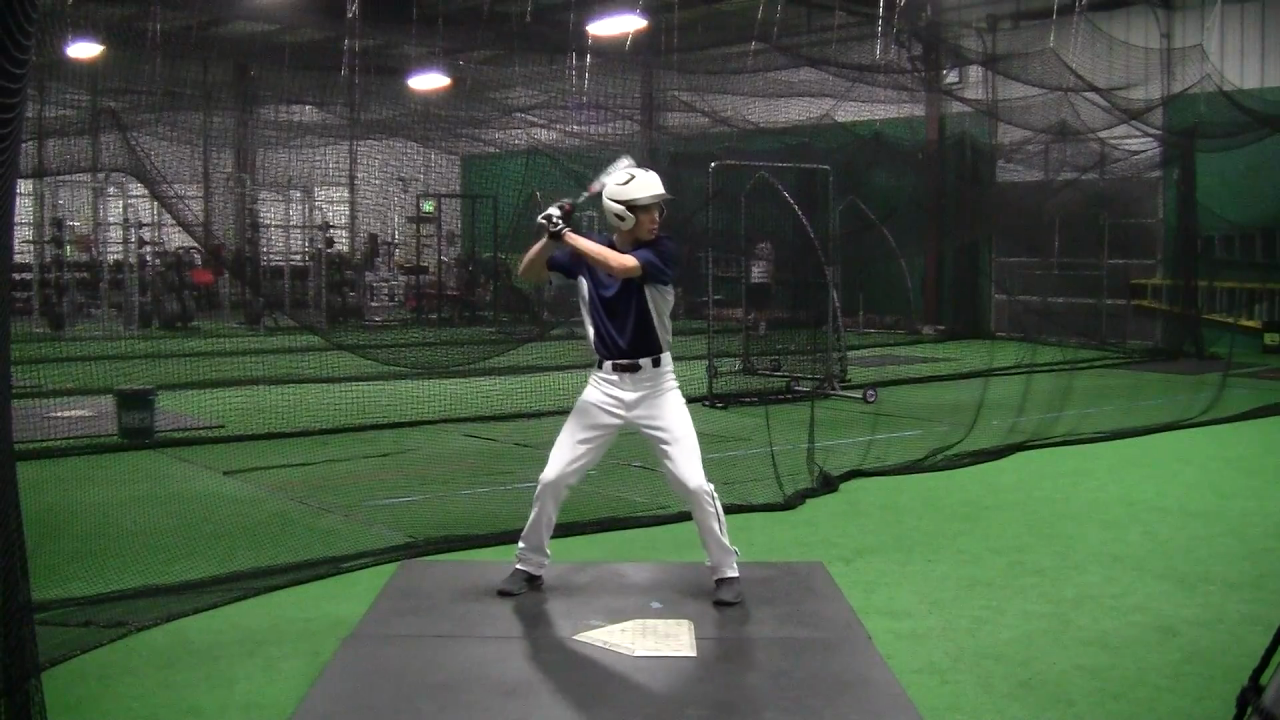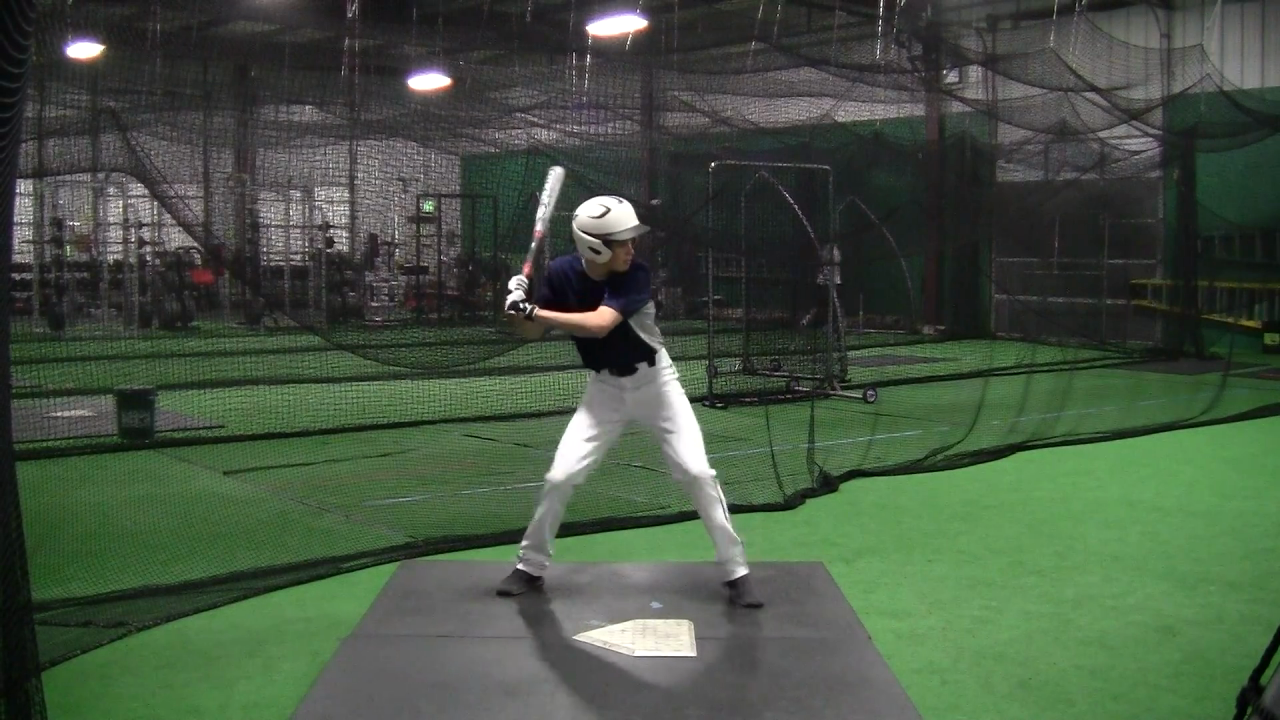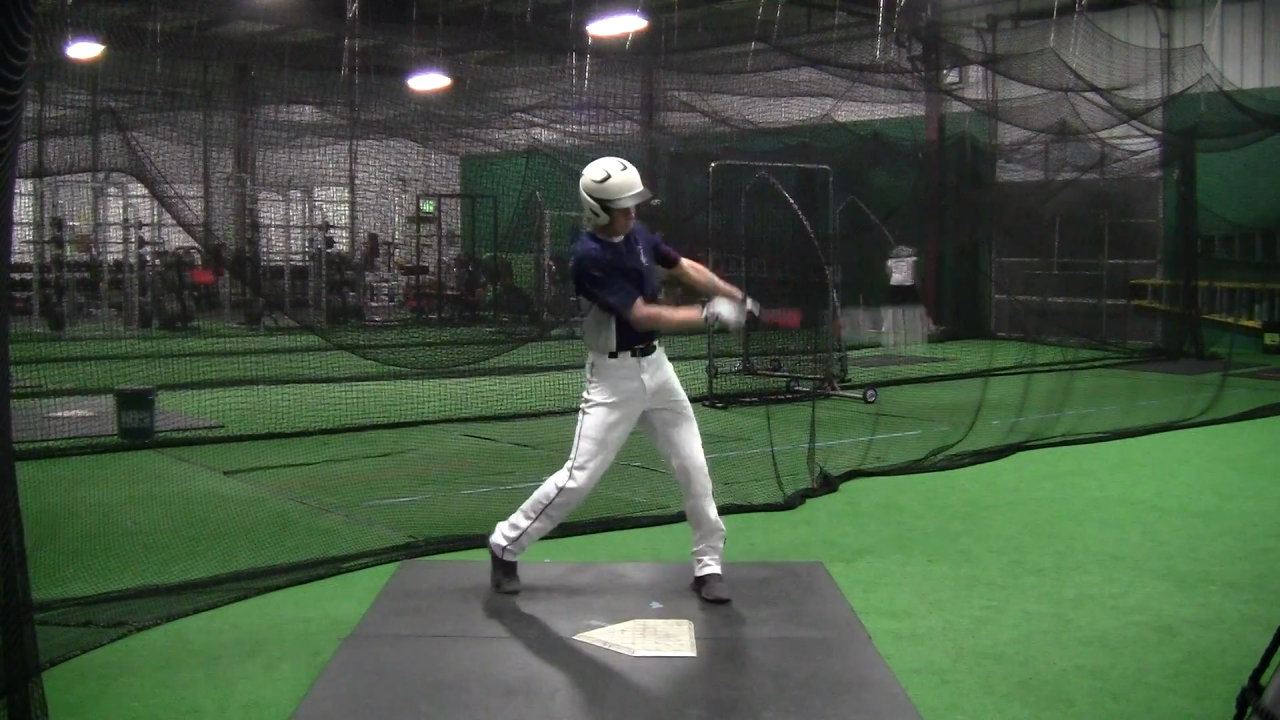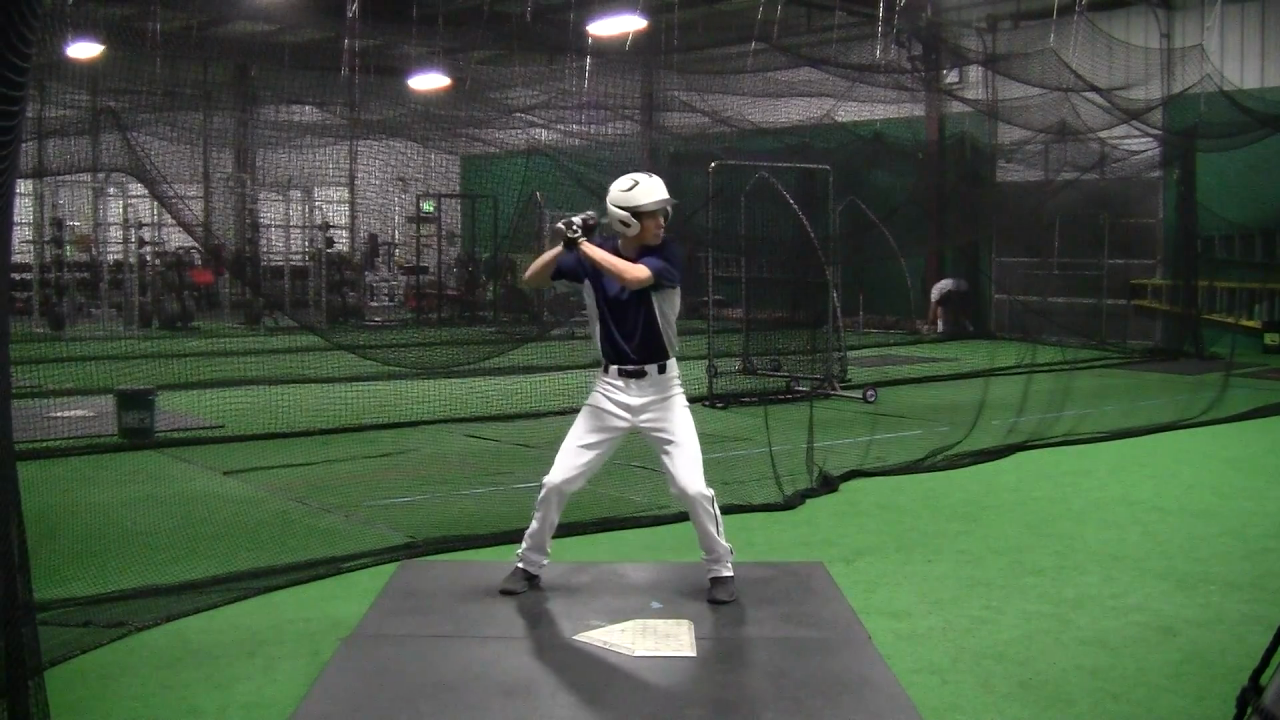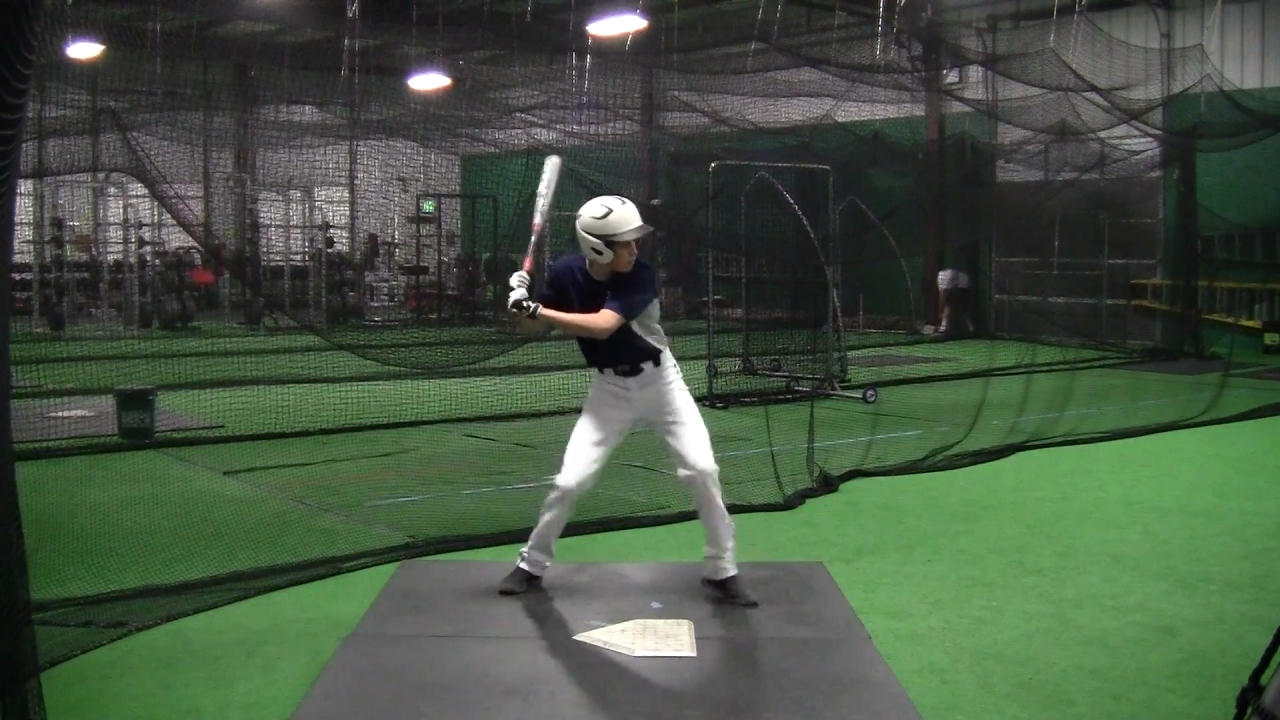
dt=1s
person 1, frame 1
left shoulder: (663, 250)
right shoulder: (584, 252)
left elbow: (621, 265)
right elbow: (527, 274)
left wrist: (566, 234)
right wrist: (551, 235)
left hip: (656, 385)
right hip: (605, 386)
left knee: (694, 484)
right knee: (553, 479)
left ankle: (725, 570)
right ankle: (529, 565)
person 1, frame 2
left shoulder: (637, 275)
right shoulder: (563, 273)
left elbow: (600, 325)
right elbow: (540, 332)
left wrist: (533, 316)
right wrist: (521, 307)
left hip: (655, 378)
right hip: (607, 386)
left knee: (695, 469)
right knee: (561, 478)
left ankle: (733, 570)
right ankle: (530, 566)
person 1, frame 3
left shoulder: (638, 235)
right shoulder: (588, 255)
left elbow: (681, 267)
right elbow: (642, 315)
left wrist: (731, 294)
right wrist: (710, 313)
left hip: (653, 365)
right hip: (612, 375)
left knee: (694, 469)
right knee: (577, 477)
left ankle: (708, 566)
right ankle: (505, 546)
person 1, frame 4
left shoulder: (667, 255)
right shoulder: (594, 253)
left elbow: (634, 276)
right elbow: (531, 280)
left wrist: (582, 245)
right wrist: (567, 245)
left hip: (662, 389)
right hip: (611, 389)
left knee: (694, 489)
right knee: (558, 482)
left ankle: (720, 569)
right ankle: (529, 564)
person 1, frame 5
left shoulder: (640, 274)
right shoulder: (566, 273)
left elbow: (602, 325)
right elbow: (534, 325)
left wrist: (537, 311)
right wrist: (522, 299)
left hip: (659, 376)
right hip: (612, 386)
left knee: (702, 467)
right knee: (572, 483)
left ankle: (720, 571)
right ankle: (531, 564)
